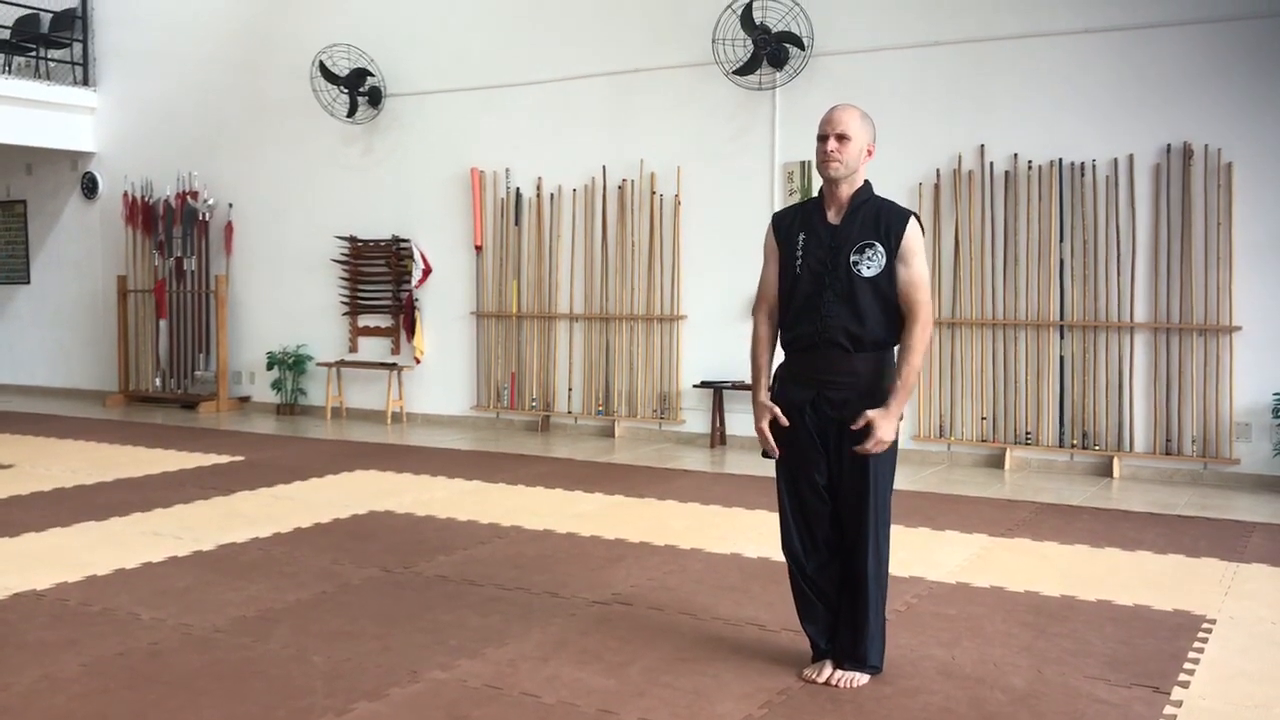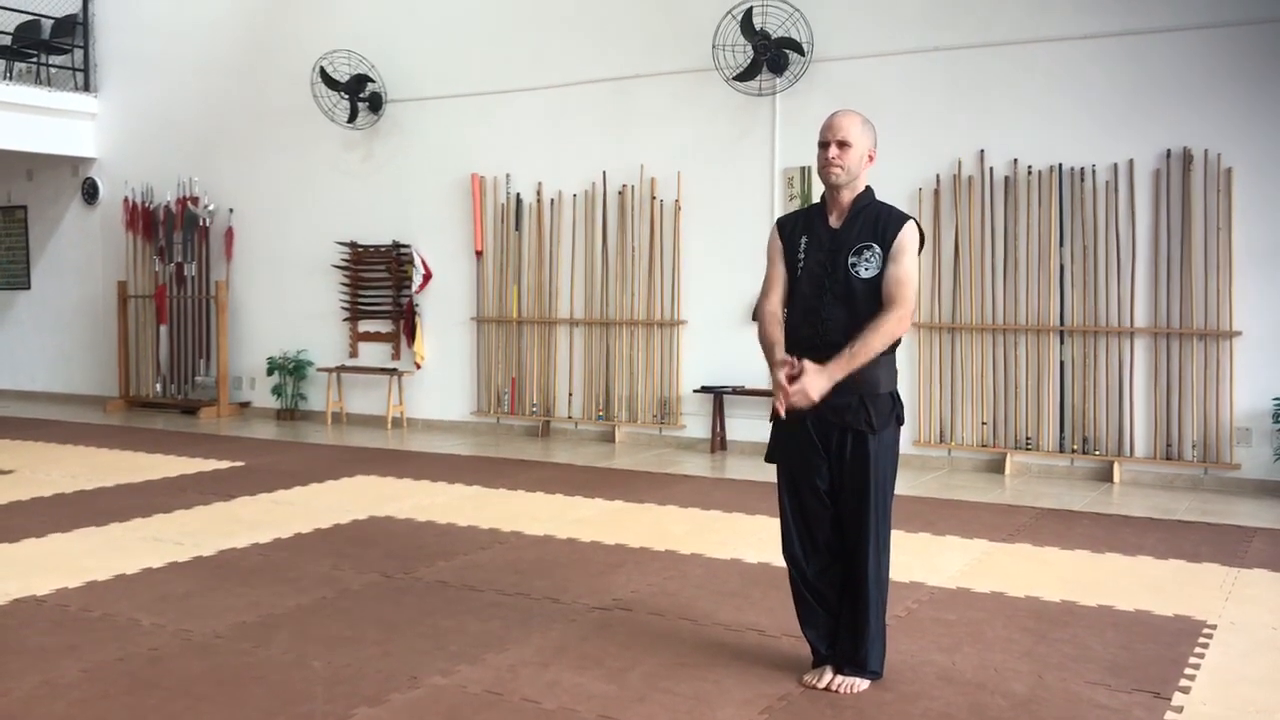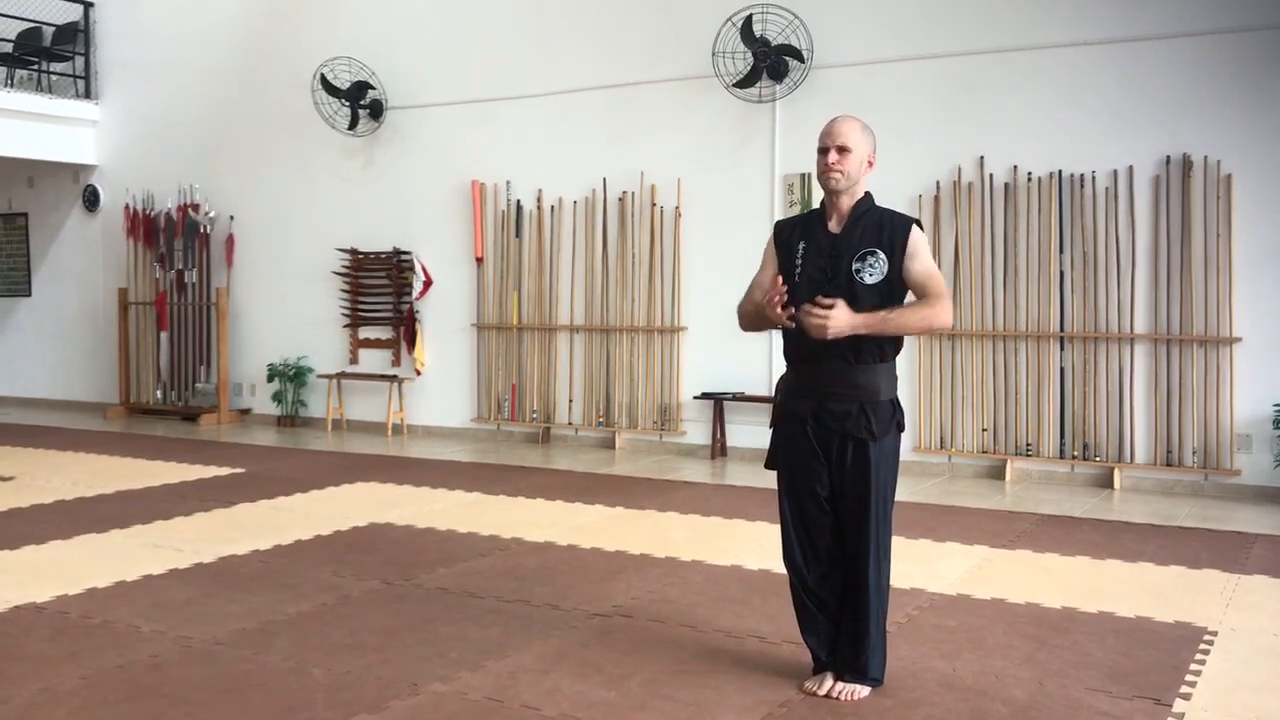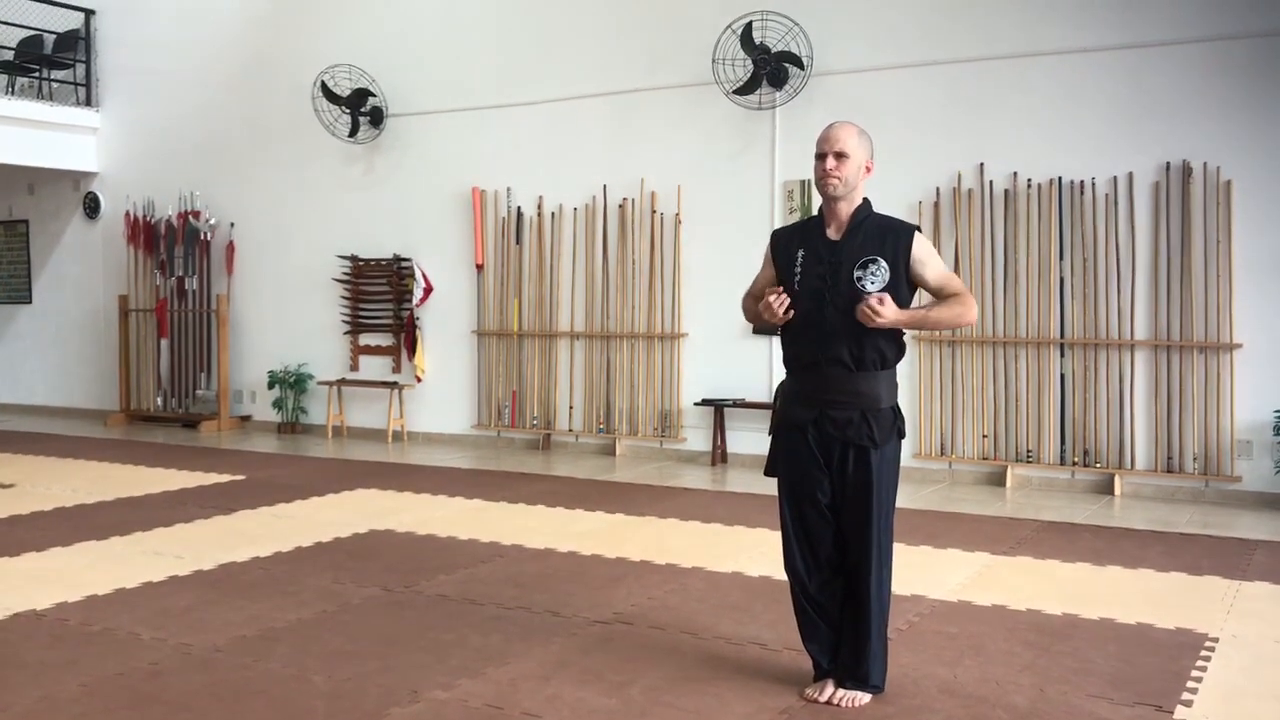
dt=0.2s
person 1, frame 1
left shoulder: (897, 225)
right shoulder: (786, 225)
left elbow: (918, 319)
right elbow: (766, 312)
left wrist: (893, 407)
right wrist: (761, 394)
left hip: (865, 395)
right hip: (798, 394)
left knee: (862, 530)
right knee: (806, 531)
left ankle: (859, 653)
right ankle: (824, 646)
person 1, frame 2
left shoulder: (896, 227)
right shoulder: (790, 229)
left elbow: (899, 315)
right elbow: (770, 307)
left wrist: (829, 374)
right wrist: (780, 369)
left hip: (864, 400)
right hip: (799, 403)
left knee: (863, 535)
right knee: (806, 536)
left ankle: (859, 658)
right ankle: (825, 651)
person 1, frame 3
left shoulder: (900, 233)
right shoulder: (788, 234)
left elbow: (938, 312)
right elbow: (748, 313)
left wrist: (853, 323)
right wrist: (769, 311)
left hip: (865, 405)
right hip: (800, 401)
left knee: (862, 541)
right knee: (806, 542)
left ankle: (859, 665)
right ankle: (825, 658)
person 1, frame 4
left shoulder: (900, 239)
right shoulder: (787, 242)
left elbow: (964, 307)
right elbow: (750, 304)
left wrist: (898, 317)
right wrist: (766, 312)
left hip: (867, 411)
right hip: (801, 410)
left knee: (865, 547)
right knee: (808, 547)
left ankle: (861, 671)
right ankle: (827, 665)
